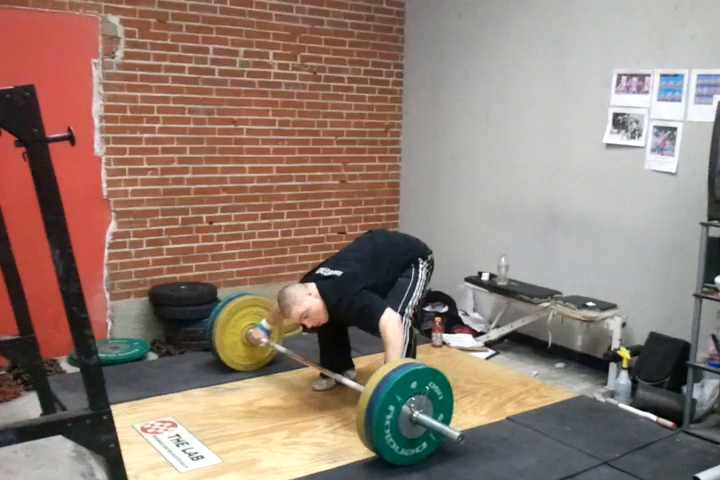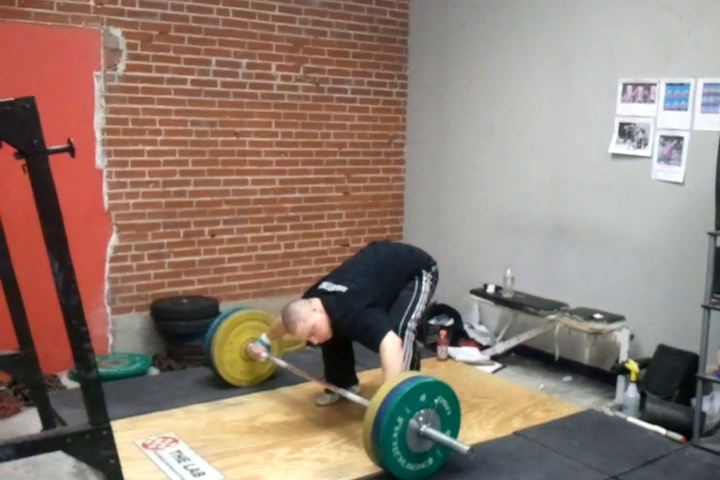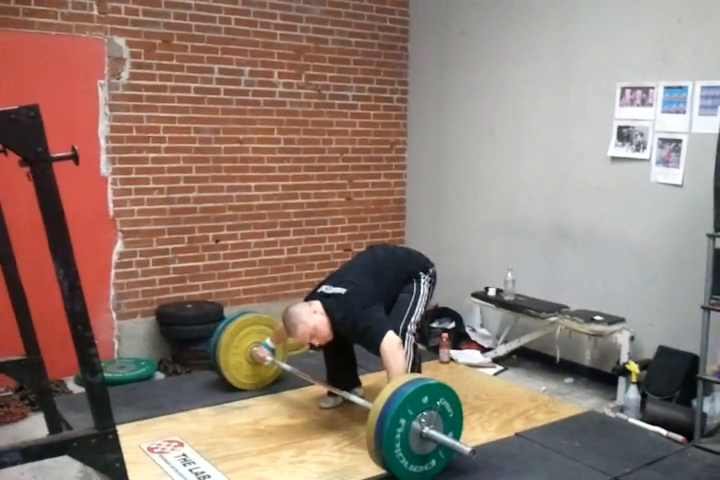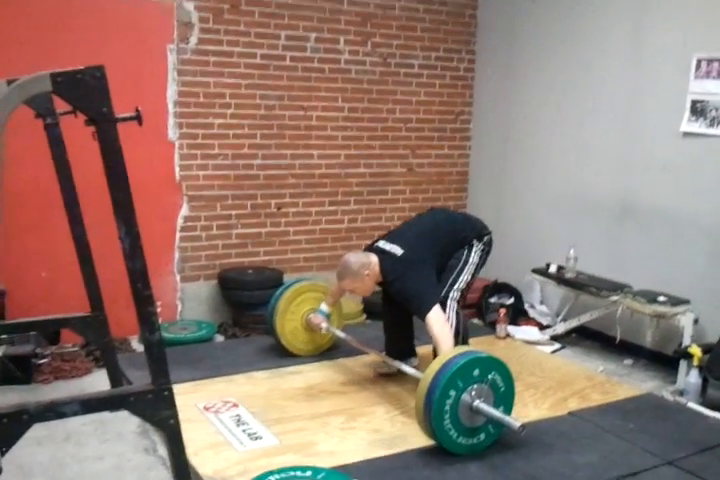
dt=1s
person 1, frame 1
left shoulder: (343, 295)
right shoulder: (308, 286)
left elbow: (391, 320)
right elbow: (286, 304)
right wrist: (264, 327)
left hip: (413, 259)
right hip: (376, 252)
left knee: (399, 315)
right knee: (330, 316)
right ankle: (339, 369)
person 1, frame 2
left shoulder: (349, 310)
right shoulder: (311, 302)
left elbow: (392, 344)
right elbow: (288, 319)
right wrist: (263, 341)
left hip: (417, 270)
right hip: (381, 263)
left knee: (401, 329)
right knee: (335, 329)
right ankle: (343, 384)
person 1, frame 3
left shoulder: (350, 311)
right shoulder: (312, 305)
left elbow: (392, 344)
right elbow: (289, 323)
right wrist: (268, 346)
left hip: (415, 273)
right hip: (379, 267)
left knee: (401, 332)
right knee: (335, 334)
right ankle: (346, 387)
person 1, frame 4
left shoulder: (404, 274)
right shoulder: (369, 258)
left elbow: (436, 318)
right elbow: (343, 281)
right wrist: (323, 311)
left hip: (471, 240)
right hip: (437, 233)
left knee: (446, 299)
right knee: (393, 296)
right ankle: (402, 356)
